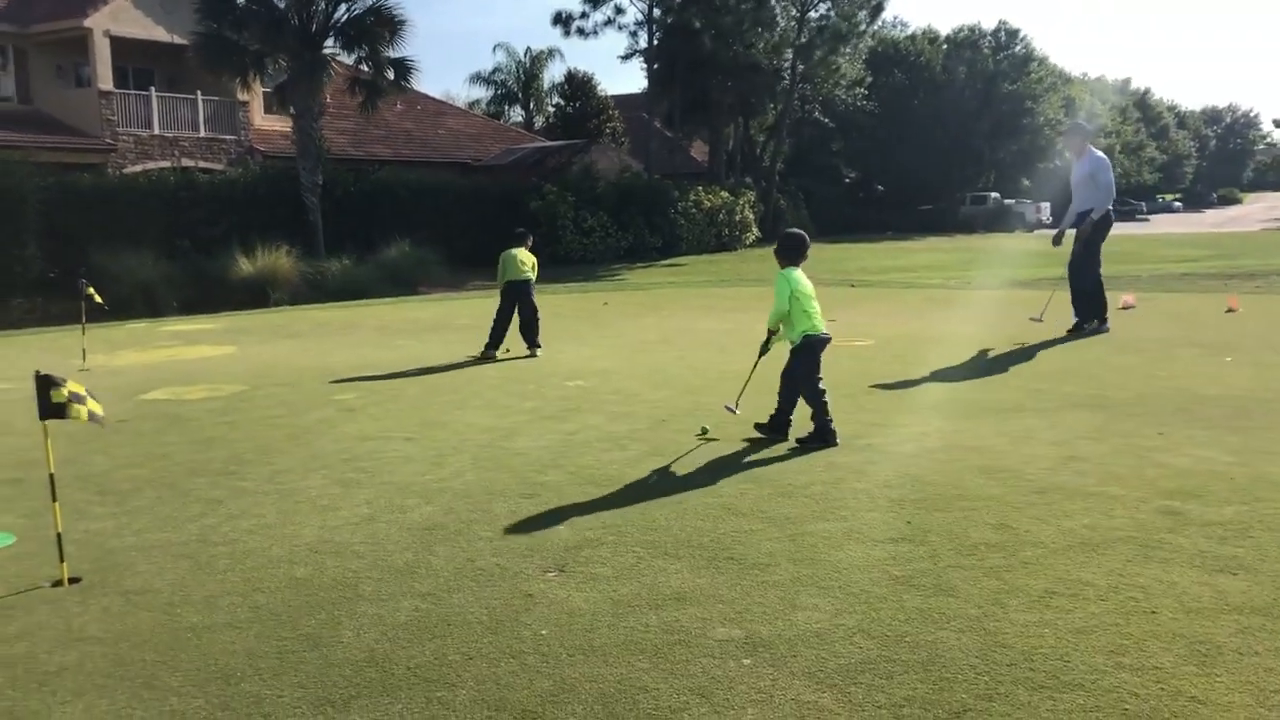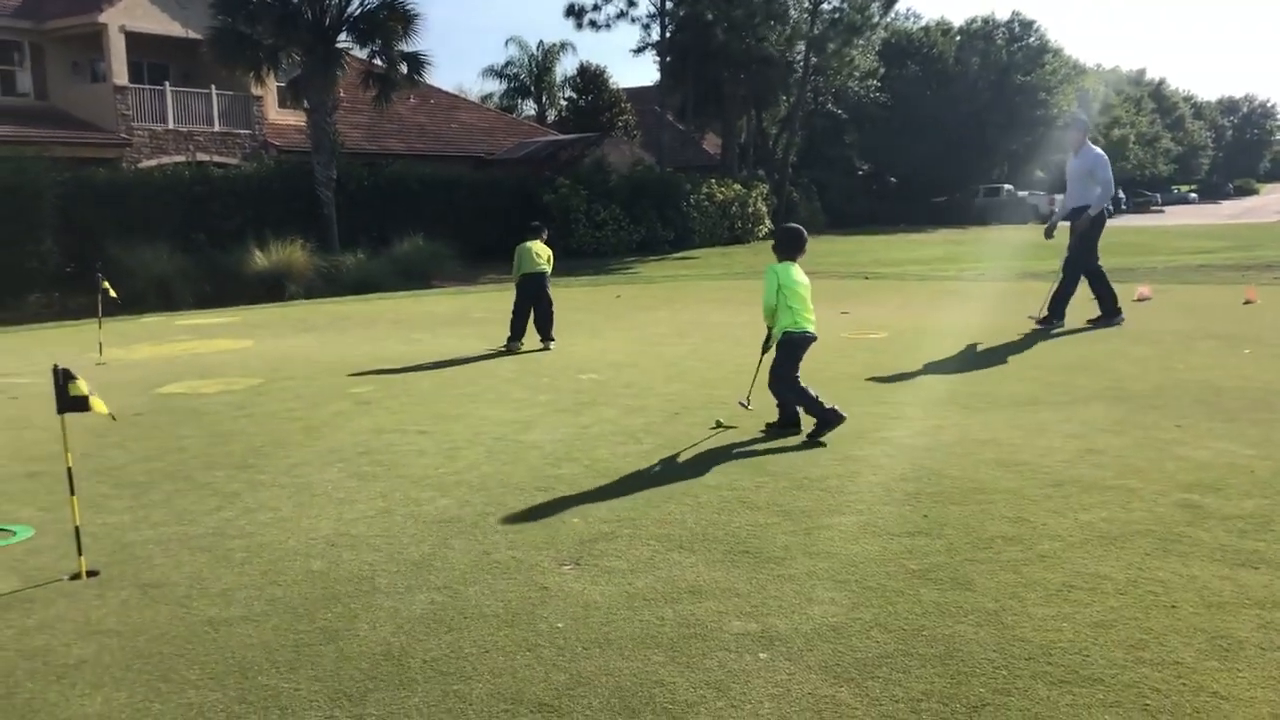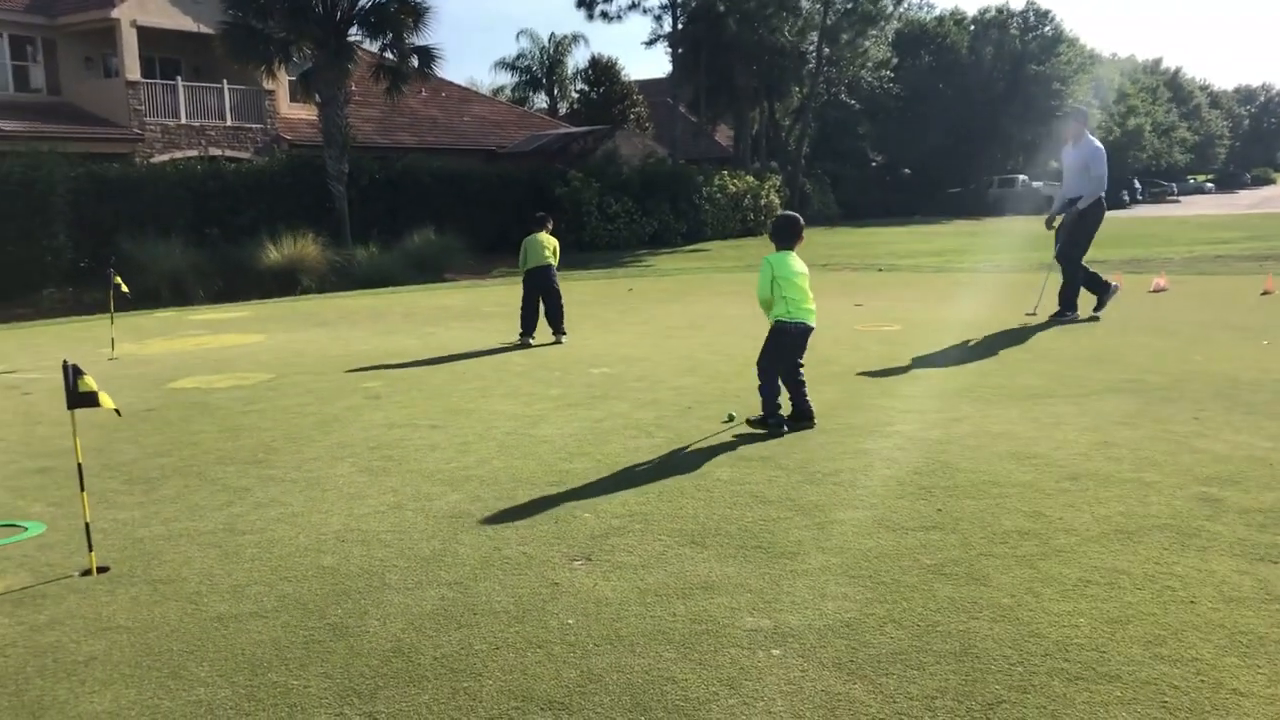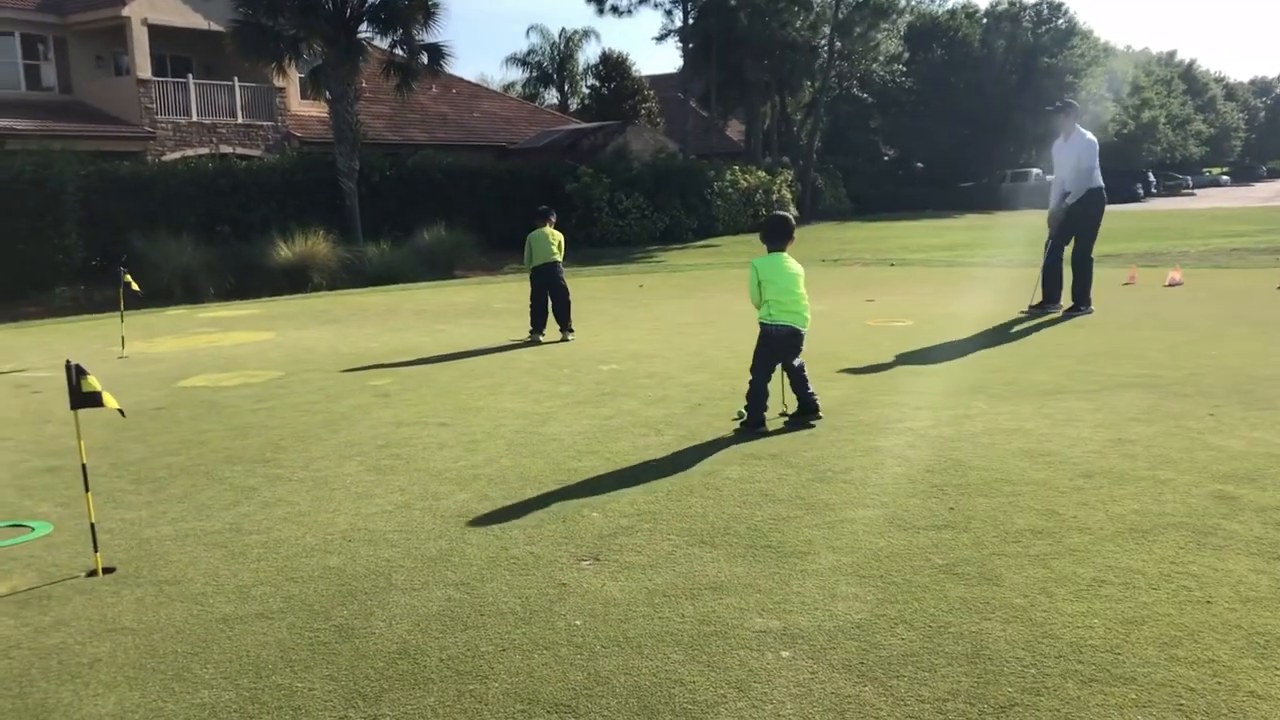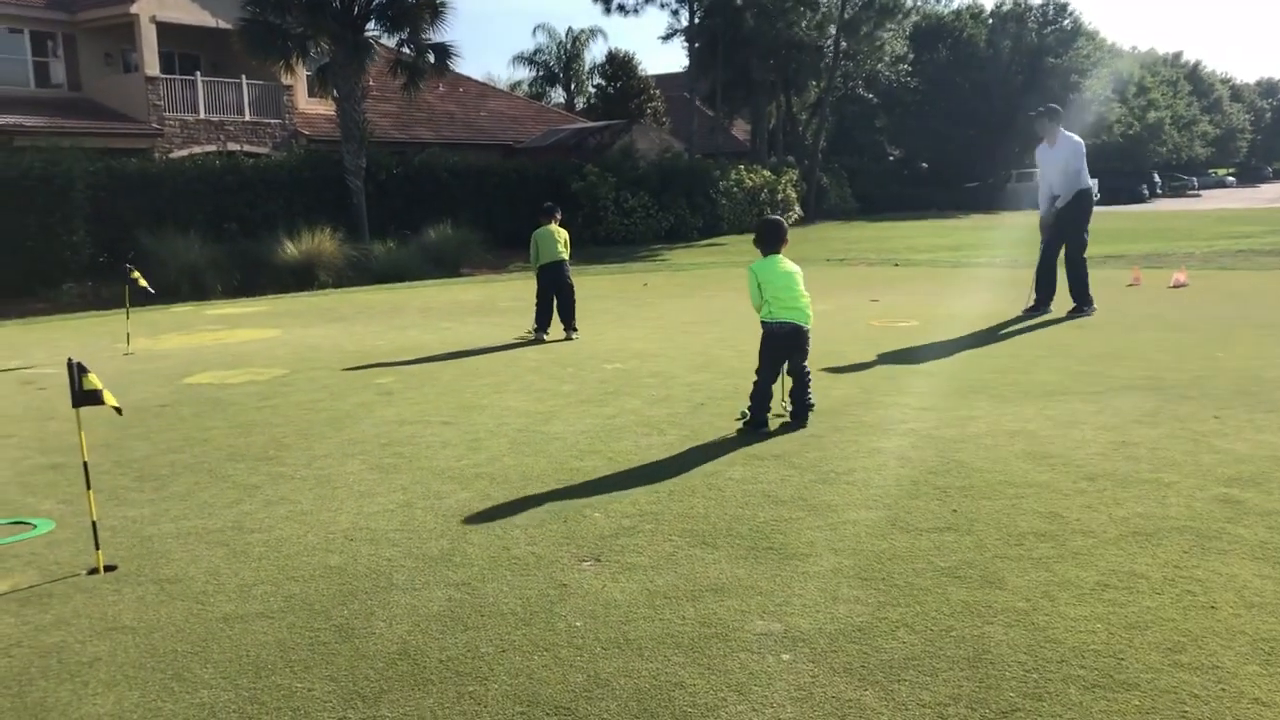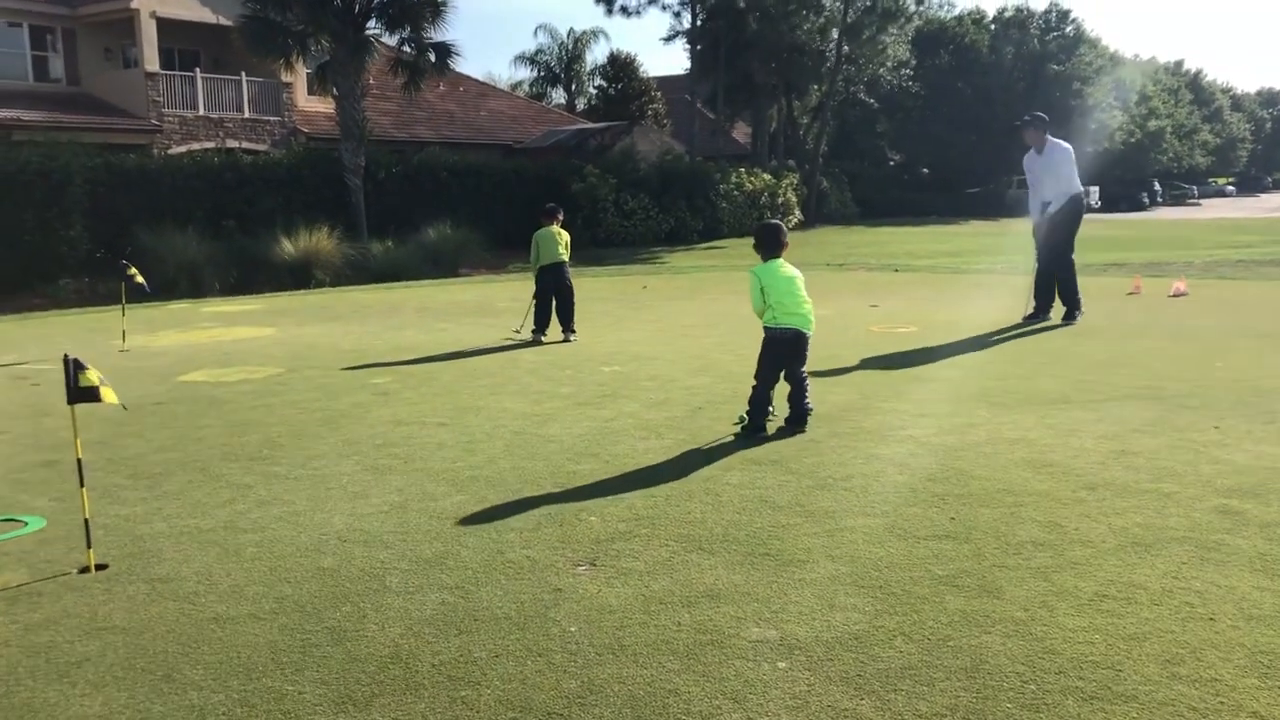
dt=0.2s
person 1, frame 1
left shoulder: (783, 277)
right shoulder: (802, 279)
left elbow: (782, 309)
left wrist: (771, 329)
right wrist: (772, 339)
left hip: (807, 339)
right hip: (811, 337)
left knee: (809, 386)
right knee: (789, 381)
left ankle: (825, 433)
right ankle: (779, 424)
person 1, frame 2
left shoulder: (774, 271)
right shoulder: (802, 275)
left elbow: (770, 304)
left wrist: (770, 325)
right wrist: (773, 335)
left hip: (791, 334)
right hip: (806, 332)
left knee: (784, 382)
right knee: (783, 378)
left ankle: (827, 416)
right ankle: (788, 421)
person 1, frame 3
left shoulder: (770, 262)
right shoulder: (801, 265)
left elbow: (764, 296)
left wrist: (770, 313)
left hip: (785, 324)
right hip: (806, 323)
left knee: (767, 369)
right knee: (793, 369)
left ankle: (773, 419)
right ankle: (803, 414)
person 1, frame 4
left shoulder: (758, 265)
right shoulder: (797, 267)
left elbow: (756, 299)
right elbow: (798, 296)
left hip: (773, 327)
right hip: (798, 326)
left knee: (760, 374)
right knee: (795, 367)
left ankle: (755, 420)
right ankle: (808, 409)
person 1, frame 5
left shoulder: (756, 269)
right shoulder: (794, 268)
left elbow: (757, 303)
right elbow: (798, 297)
left hip: (775, 326)
right hip: (801, 325)
left knee: (766, 375)
right knee: (800, 371)
left ankle: (758, 420)
right ankle: (800, 414)
person 1, frame 6
left shoulder: (758, 273)
right shoulder: (795, 272)
left elbow: (759, 307)
right elbow: (798, 301)
left hip: (778, 331)
right hip: (803, 329)
left knee: (765, 379)
right knee: (797, 376)
left ankle: (756, 424)
right ankle: (798, 419)
person 2, frame 1
left shoulder: (1098, 160)
right shoulder: (1078, 163)
left elbow: (1108, 194)
left wrist: (1091, 220)
right wrist: (1063, 228)
left hip: (1097, 220)
right hip: (1085, 221)
left knee: (1078, 268)
right knee: (1089, 269)
left ankle: (1087, 319)
right ankle: (1097, 319)
person 2, frame 2
left shoulder: (1096, 156)
right shoulder: (1072, 158)
left elbow: (1108, 190)
left wrist: (1089, 216)
right wrist: (1054, 221)
left hip: (1091, 216)
right hip: (1077, 216)
left knee: (1073, 265)
right knee: (1089, 265)
left ankle: (1055, 315)
right ankle: (1111, 312)
person 2, frame 3
left shoulder: (1094, 148)
right shoulder: (1068, 149)
left elbow: (1099, 185)
left wrist: (1076, 209)
right wrist: (1054, 212)
left hip: (1090, 207)
right hip: (1074, 208)
left knee: (1072, 256)
right knee: (1061, 253)
left ankle: (1068, 307)
right ankle: (1103, 288)
person 2, frame 4
left shoulder: (1087, 141)
right shoulder: (1058, 145)
left elbow: (1086, 179)
left wrist: (1063, 206)
right wrist: (1053, 208)
left hip: (1090, 198)
right hip: (1070, 200)
left knee: (1081, 252)
right knee: (1053, 247)
left ankle: (1083, 303)
right ankle: (1050, 299)
person 2, frame 5
left shoulder: (1073, 144)
right shoulder: (1041, 150)
left elbow: (1074, 181)
right elbow: (1044, 183)
left wrist: (1054, 209)
right wrist: (1044, 213)
left hip: (1079, 198)
right hip: (1057, 202)
left knee: (1074, 251)
right knee: (1047, 251)
left ankle: (1084, 303)
right ankle: (1043, 301)
person 2, frame 6
left shoulder: (1062, 150)
right shoulder: (1028, 159)
left elbow: (1067, 186)
right elbow: (1034, 191)
left wrist: (1048, 215)
right wrist: (1036, 221)
left hip: (1070, 204)
right hip: (1049, 208)
left knee: (1062, 255)
right knee: (1044, 258)
left ankle: (1073, 307)
right ankle: (1042, 308)
